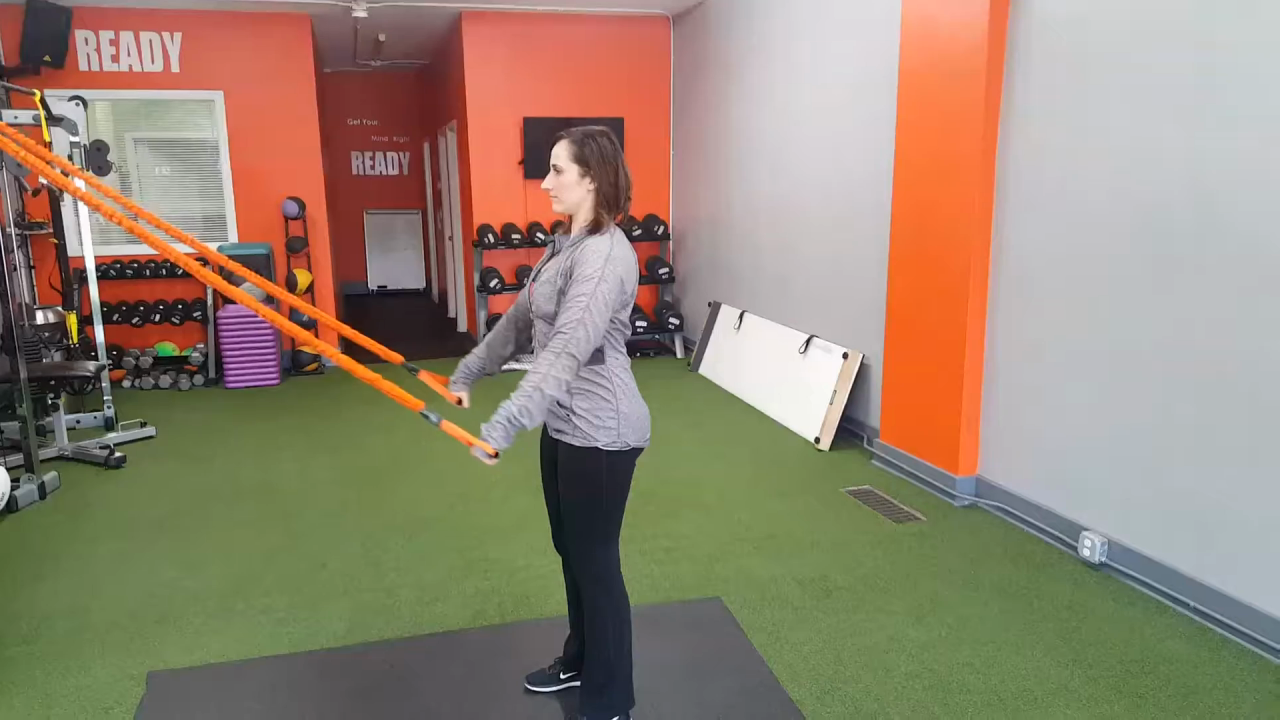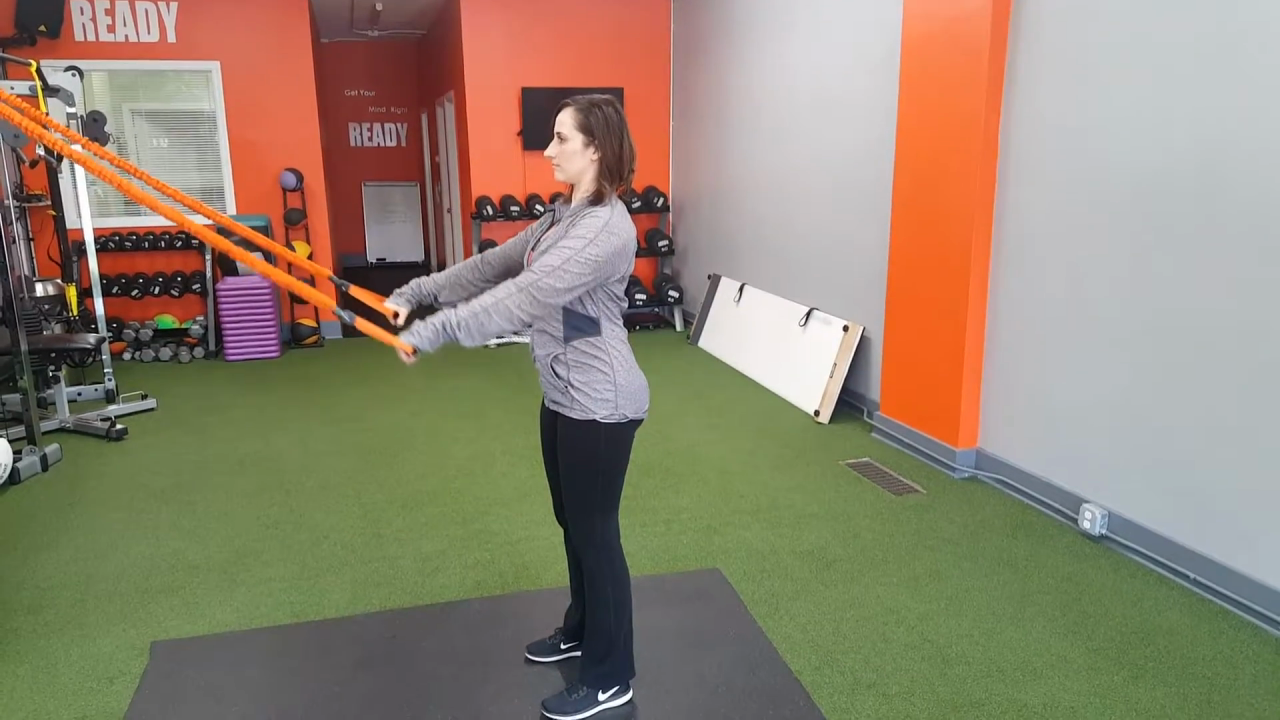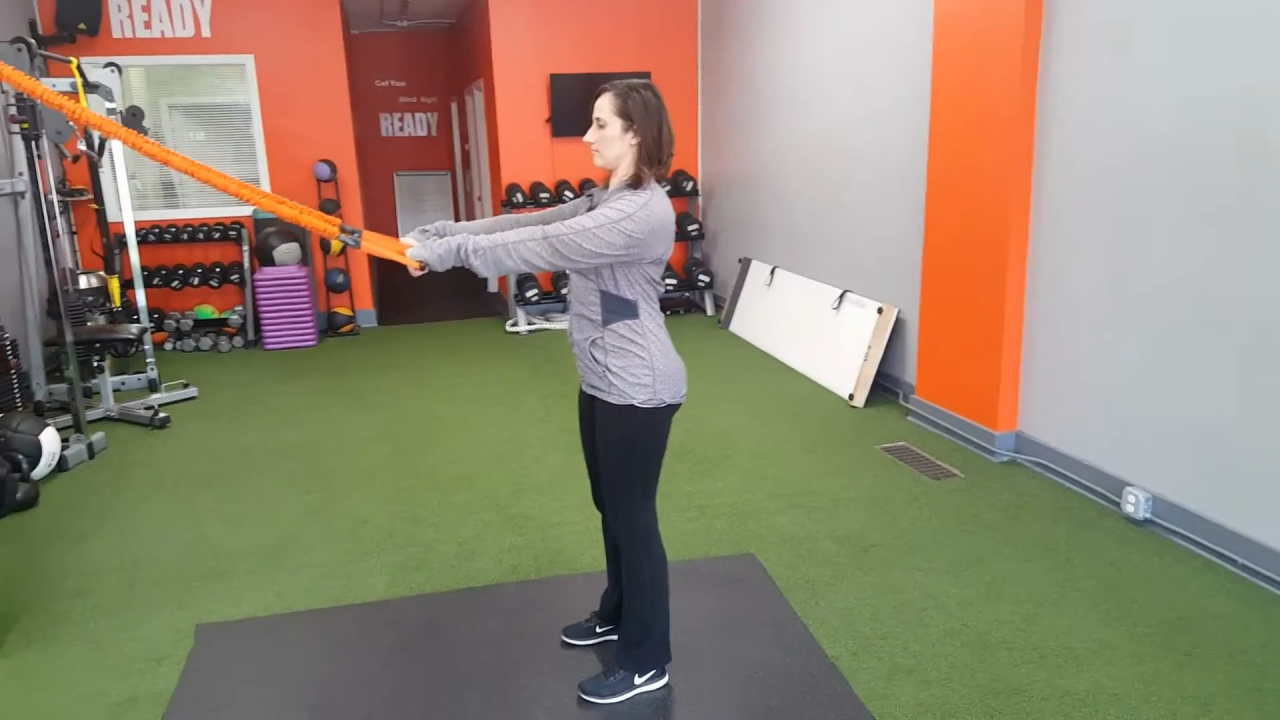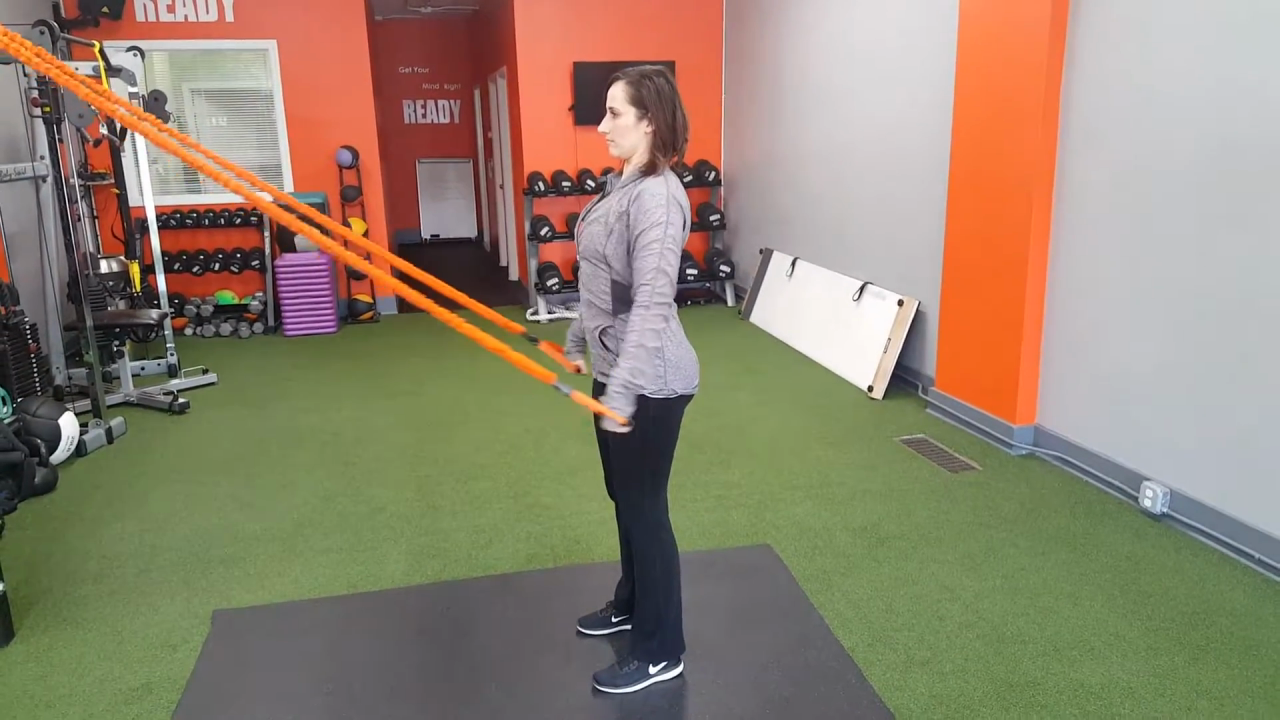
dt=1s
person 1, frame 1
left shoulder: (606, 255)
right shoulder: (566, 245)
left elbow: (569, 347)
right elbow: (520, 320)
left wrist: (504, 425)
right wrist: (468, 372)
left hip: (601, 433)
right hip: (565, 426)
left knee: (595, 560)
right knee: (571, 550)
right ankle: (580, 659)
person 1, frame 2
left shoulder: (606, 227)
right shoulder: (564, 215)
left elbow: (530, 294)
right elbow: (494, 264)
left wrist: (434, 331)
right wrist: (414, 294)
left hip: (600, 404)
right hip: (564, 397)
left knee: (595, 532)
right knee: (572, 523)
right ankle: (581, 629)
person 1, frame 3
left shoulder: (645, 211)
right shoulder: (605, 201)
left elbow: (547, 246)
right elbow: (531, 223)
left wrist: (448, 250)
right wrist: (436, 233)
left hip: (637, 389)
right hip: (603, 382)
left knee: (633, 516)
right knee: (610, 507)
left ankle: (646, 662)
right ankle: (618, 614)
person 1, frame 4
left shoulder: (657, 196)
right shoulder: (623, 186)
left elbow: (654, 301)
left wrist: (623, 390)
right wrist: (578, 339)
left hip: (648, 382)
right hip: (618, 368)
left knee: (644, 506)
right knee: (625, 497)
left ankle: (660, 651)
right ankle: (632, 602)
